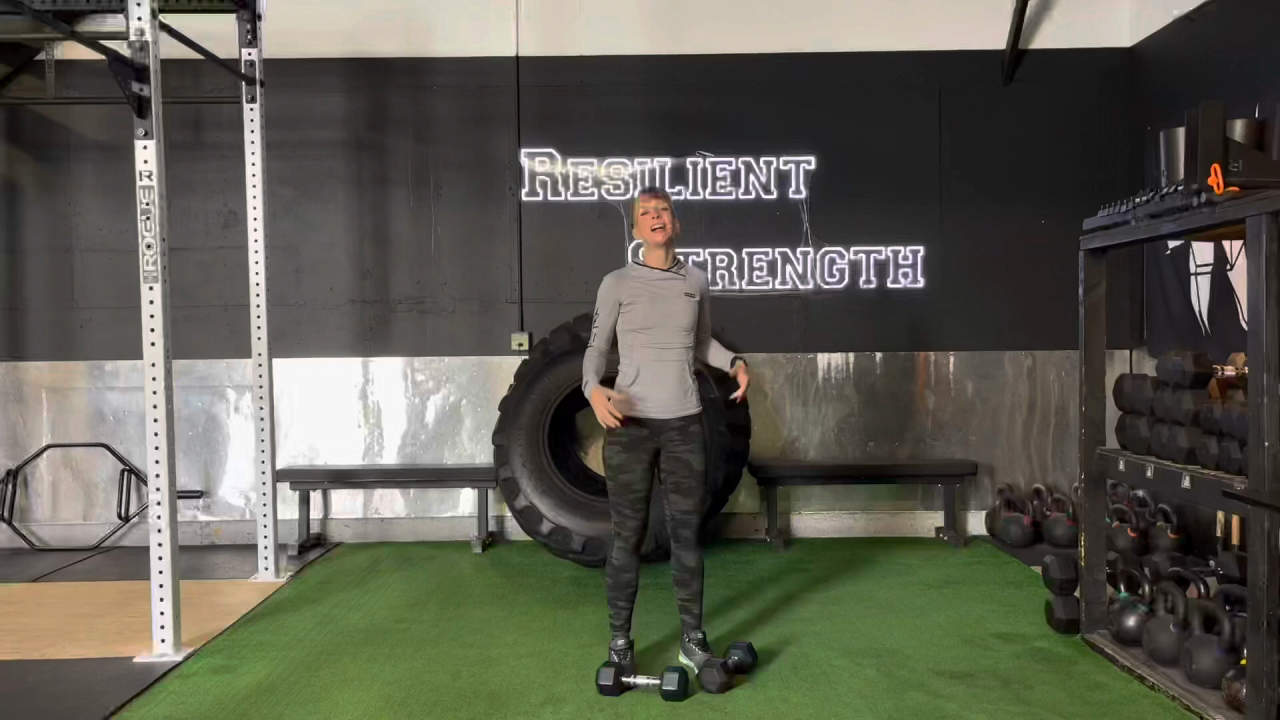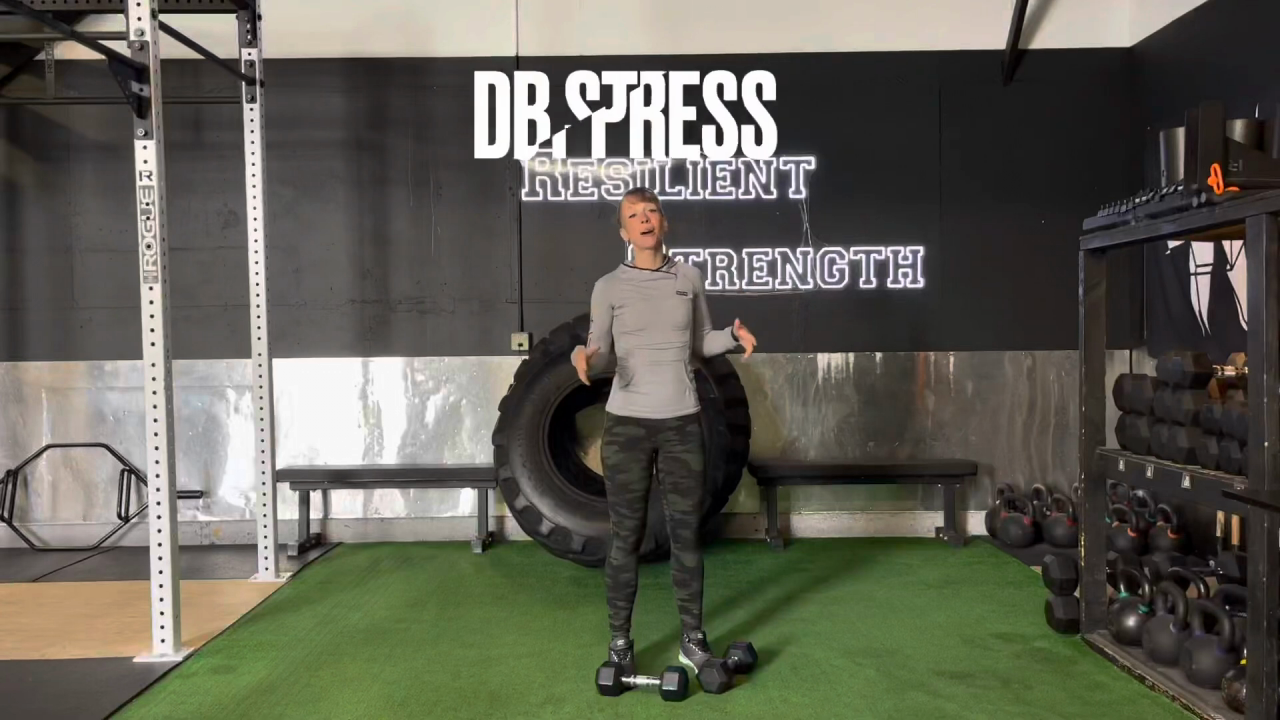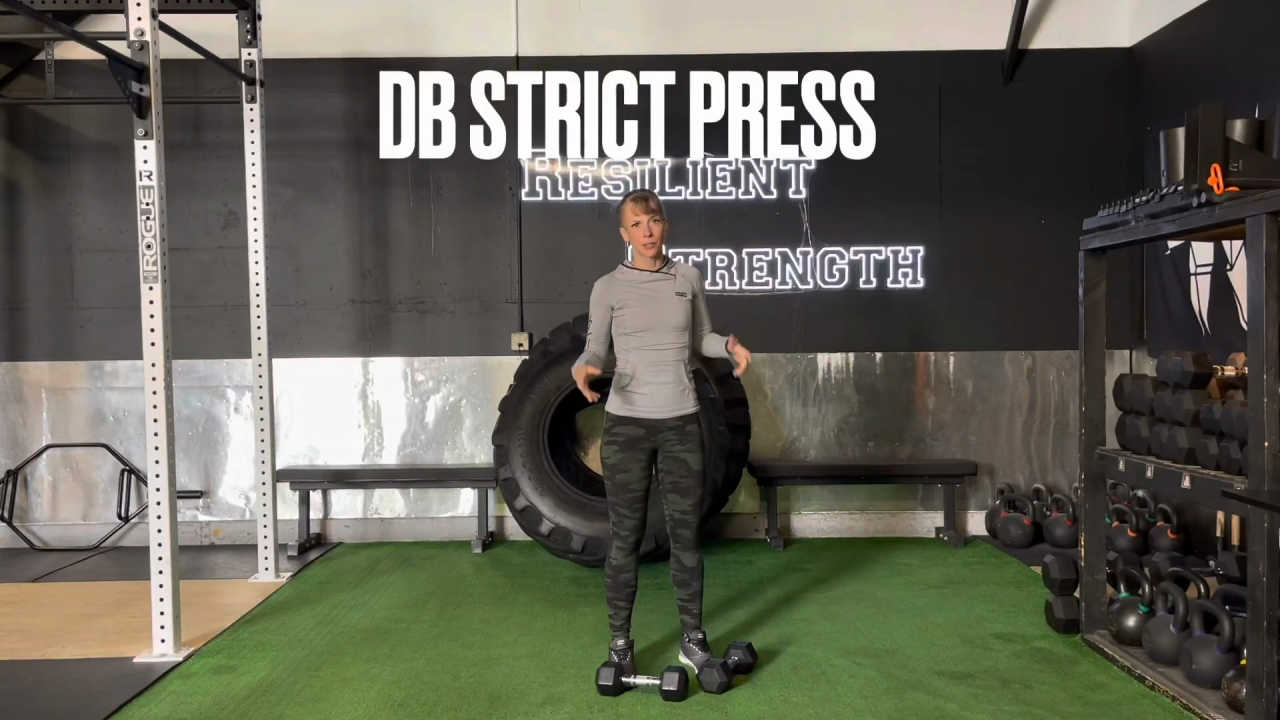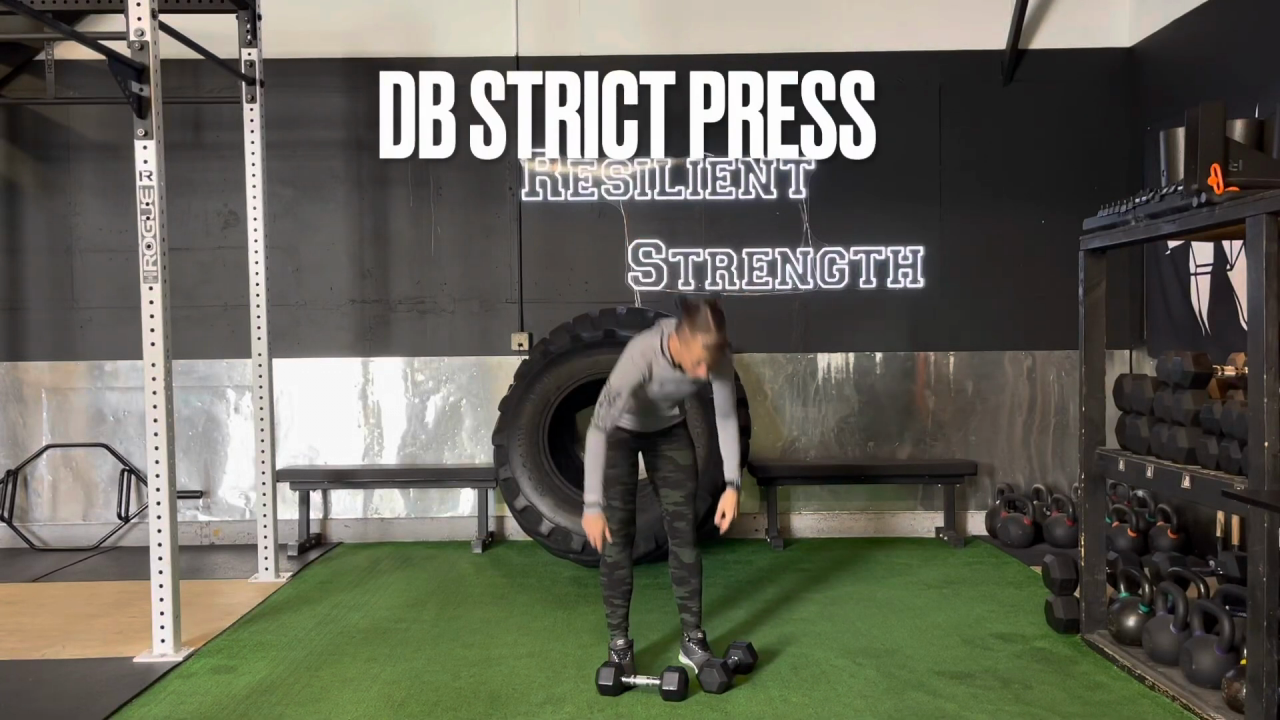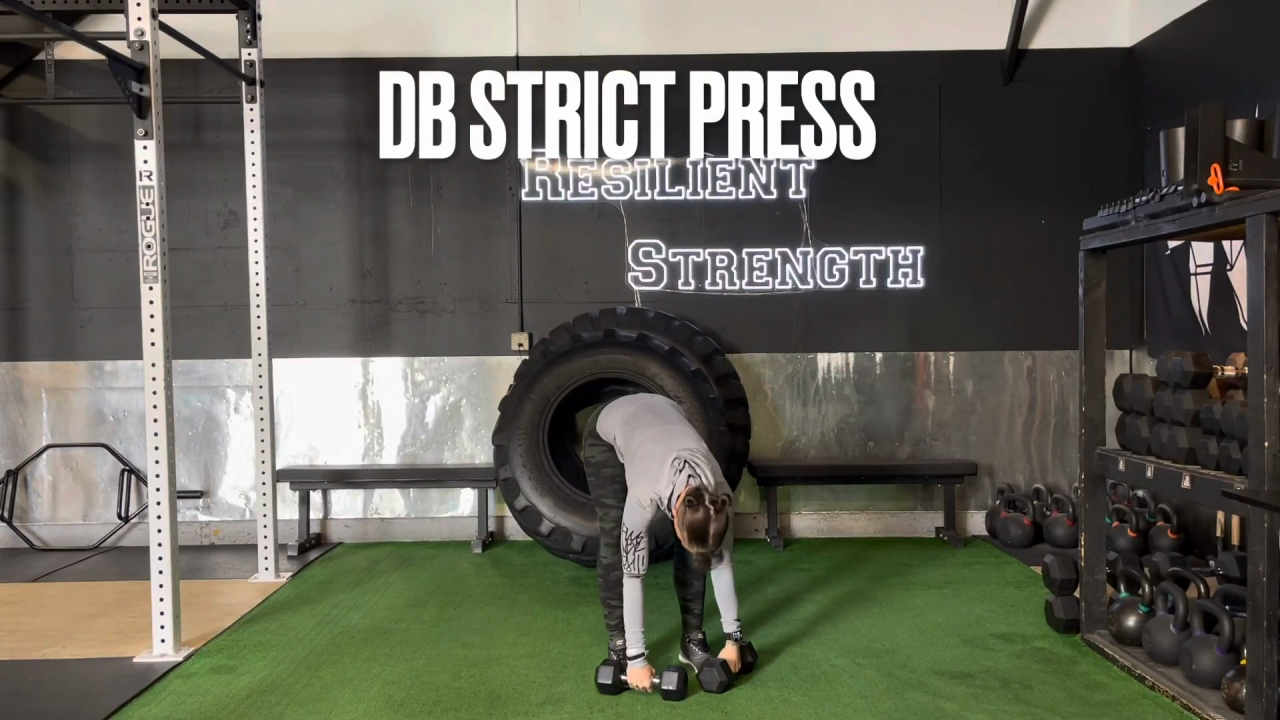
dt=0.7s
person 1, frame 1
left shoulder: (696, 280)
right shoulder: (617, 283)
right elbow: (596, 349)
left wrist: (733, 363)
right wrist: (595, 389)
left hip: (684, 423)
right hip: (631, 423)
left knee: (687, 533)
right knee: (627, 536)
left ankle: (693, 636)
right ankle: (619, 640)
person 1, frame 2
left shoulder: (688, 277)
right shoulder: (609, 286)
right elbow: (599, 360)
left wrist: (734, 335)
right wrist: (584, 358)
left hip: (681, 422)
right hip: (627, 423)
left knee: (686, 532)
right knee: (626, 536)
left ankle: (692, 636)
right ankle: (619, 640)
person 1, frame 3
left shoulder: (688, 278)
right shoulder: (609, 287)
left elbow: (704, 339)
right elbow: (594, 351)
left wrist: (729, 347)
right wrist: (582, 368)
left hip: (681, 423)
right hip: (628, 424)
left knee: (686, 533)
right knee: (625, 536)
left ankle: (693, 637)
right ankle: (619, 641)
person 1, frame 4
left shoulder: (715, 356)
right shoulder: (642, 354)
left elbow: (726, 418)
right elbow: (600, 427)
left wrist: (732, 482)
right wrist: (593, 503)
left hip: (669, 430)
right hip: (621, 431)
left knee: (683, 529)
right knee: (618, 536)
left ankle: (692, 638)
right ankle: (619, 643)
person 1, frame 5
left shoulder: (716, 500)
right shoulder: (646, 495)
left elbow: (721, 565)
right elbow: (633, 575)
left wrist: (733, 638)
right wrist: (636, 659)
right hip: (608, 432)
left knee: (696, 550)
right knee: (615, 538)
left ankle: (693, 638)
right ankle: (618, 647)
